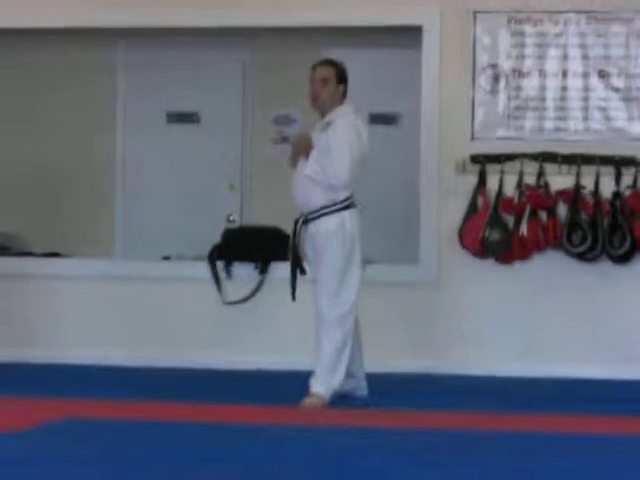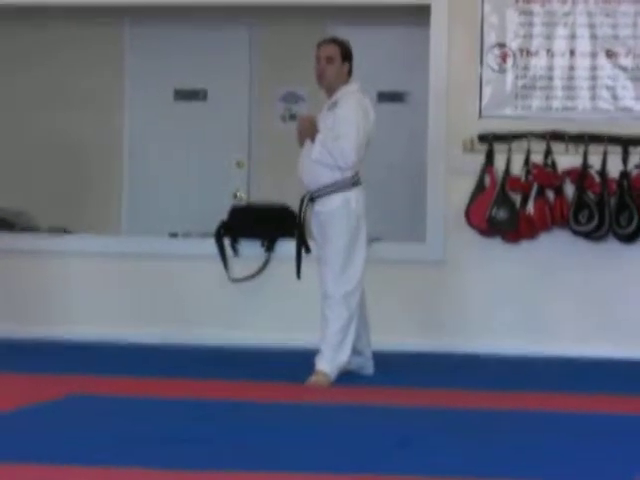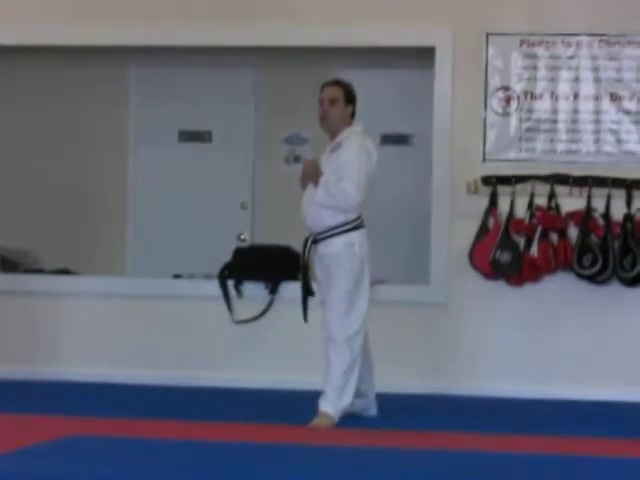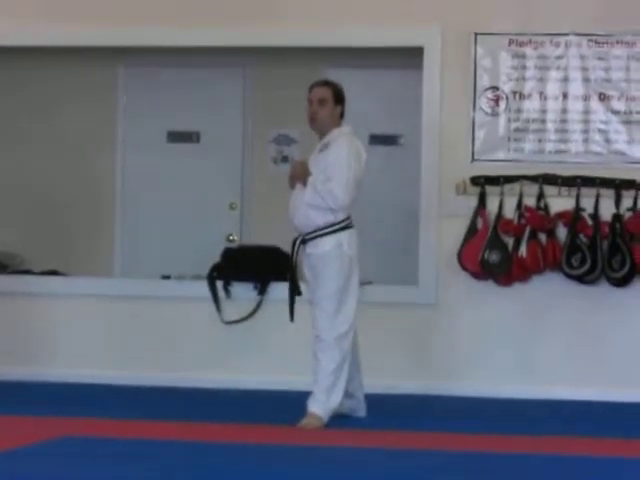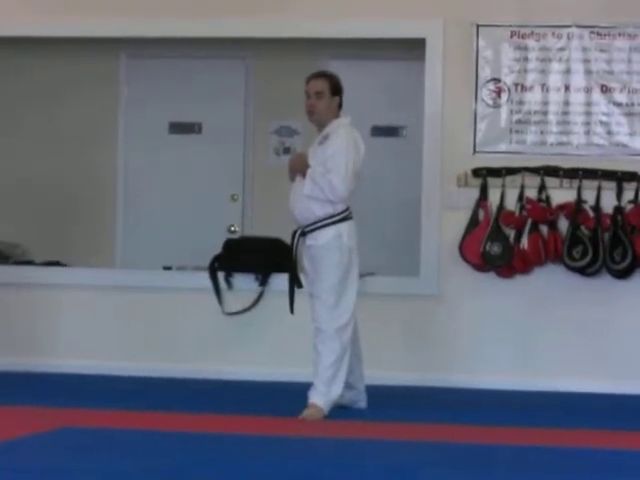
dt=1s
person 1, frame 1
left shoulder: (346, 123)
right shoulder: (326, 126)
left elbow: (340, 174)
left wrist: (308, 153)
right wrist: (301, 159)
left hip: (335, 224)
right hip: (319, 224)
left knee: (333, 307)
right knee: (339, 305)
left ankle: (322, 386)
right ankle: (351, 380)
person 1, frame 2
left shoulder: (353, 103)
right shoulder: (332, 105)
left elbow: (348, 155)
left wrist: (314, 135)
right wrist: (308, 137)
left hip: (340, 203)
right hip: (325, 203)
left knee: (338, 285)
right knee: (346, 282)
left ankle: (328, 364)
right ankle: (358, 357)
person 1, frame 3
left shoulder: (356, 144)
right shoulder: (336, 148)
left elbow: (350, 197)
left wrist: (317, 179)
right wrist: (311, 181)
left hip: (344, 244)
right hip: (328, 245)
left knee: (342, 327)
right knee: (350, 324)
left ankle: (331, 407)
right ankle: (361, 399)
person 1, frame 4
left shoulder: (345, 145)
right shoulder: (324, 147)
left elbow: (339, 197)
left wrist: (306, 178)
right wrist: (300, 180)
left hip: (333, 245)
right hip: (317, 245)
left knee: (330, 328)
right knee: (339, 325)
left ankle: (320, 407)
right ankle: (350, 400)
person 1, frame 5
left shoulder: (343, 137)
right shoulder: (324, 140)
left elbow: (338, 189)
left wrist: (305, 170)
right wrist: (300, 172)
left hip: (332, 236)
right hip: (316, 237)
left knee: (331, 319)
right knee: (339, 318)
left ankle: (322, 398)
right ankle: (351, 392)
